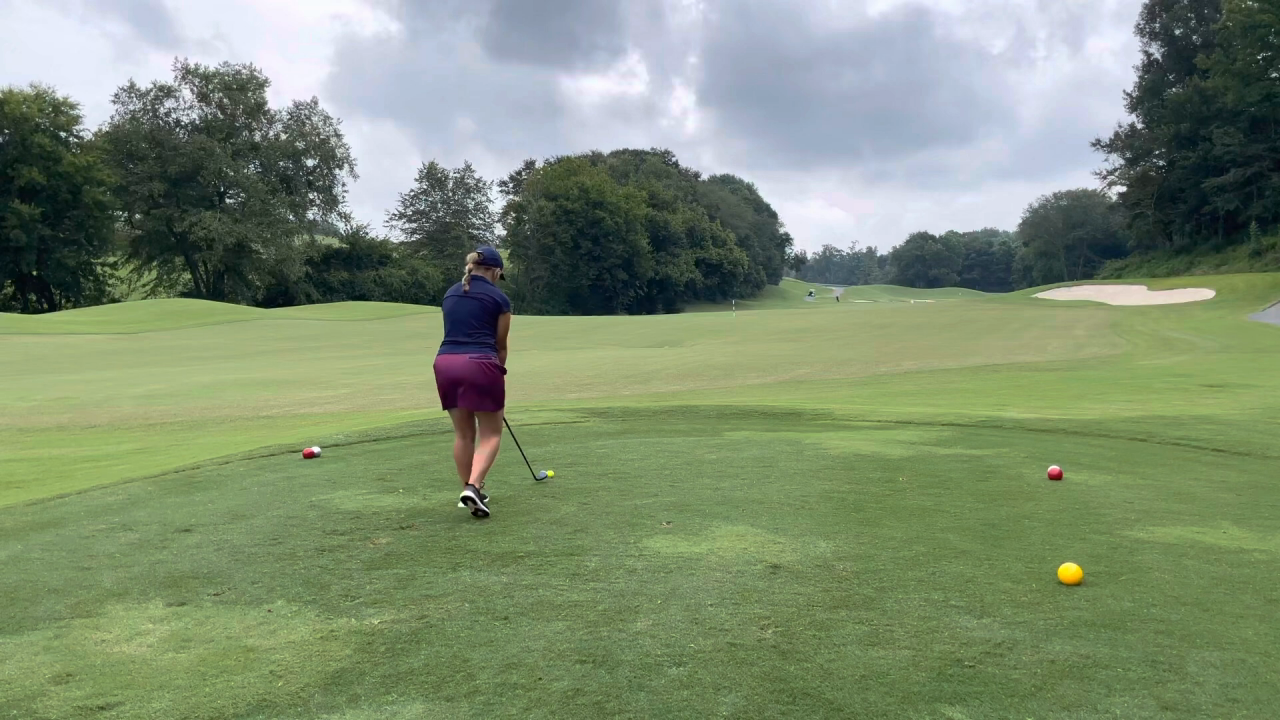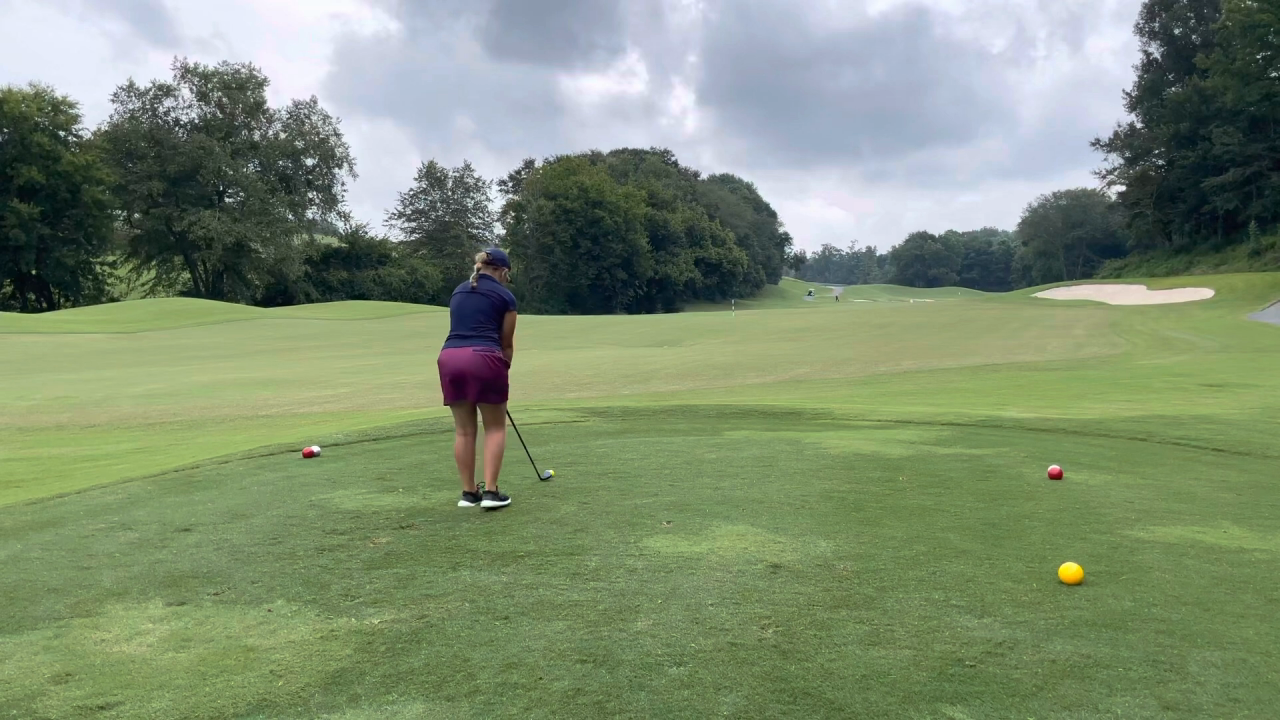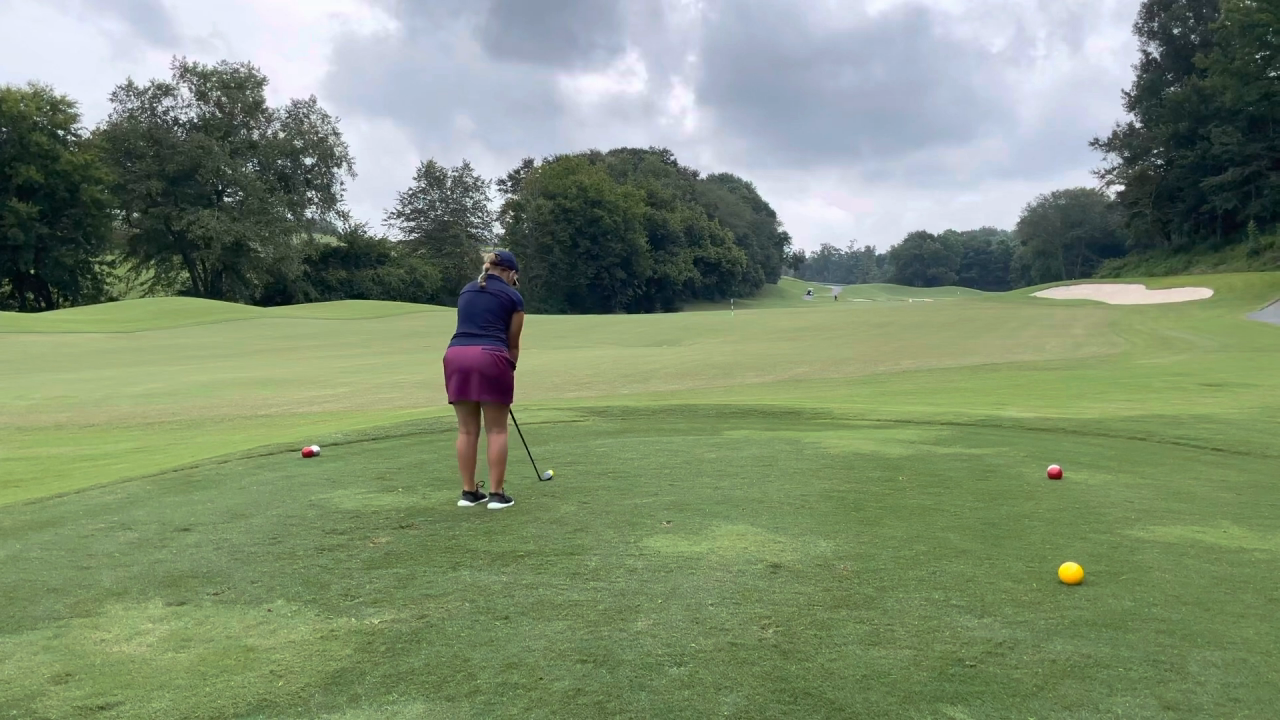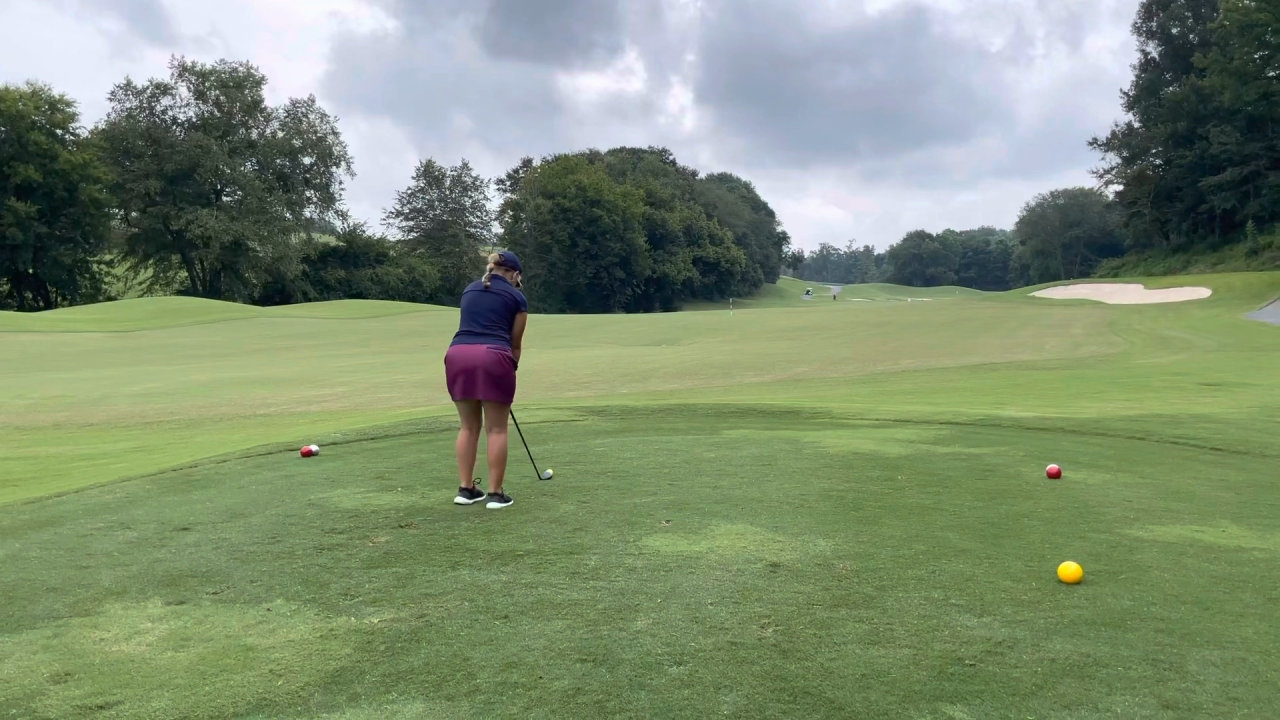
dt=0.2s
person 1, frame 1
left shoulder: (450, 293)
right shoulder: (498, 297)
right elbow: (501, 345)
right wrist: (497, 372)
left hip: (445, 362)
right hip: (479, 365)
left knee: (463, 434)
right knee: (491, 434)
left ankle: (468, 491)
right ankle: (472, 487)
person 1, frame 2
left shoulder: (459, 291)
right shoulder: (505, 296)
right elbow: (506, 343)
right wrist: (503, 370)
left hip: (450, 358)
right hip: (484, 359)
left knee: (464, 431)
right knee: (495, 428)
left ankle: (468, 492)
right ankle: (490, 492)
person 1, frame 3
left shoulder: (466, 290)
right shoulder: (512, 297)
right elbow: (512, 344)
right wrist: (509, 370)
left hip: (456, 356)
right hip: (490, 359)
left knee: (467, 430)
right knee: (497, 430)
left ankle: (468, 491)
right ankle: (497, 494)
person 1, frame 4
left shoulder: (469, 290)
right shoulder: (516, 297)
right elbow: (515, 343)
right wrist: (510, 369)
left hip: (458, 354)
right hip: (492, 358)
left knee: (468, 427)
right knee: (496, 429)
left ankle: (465, 488)
right ankle: (496, 493)
